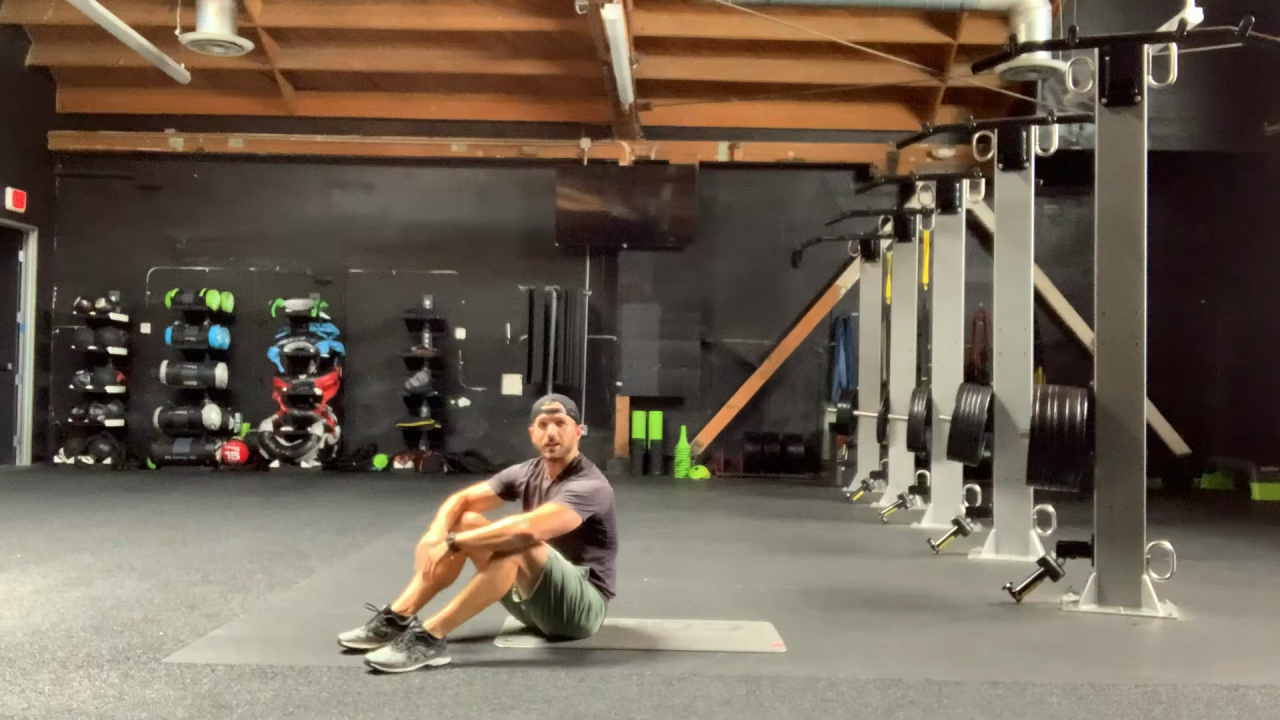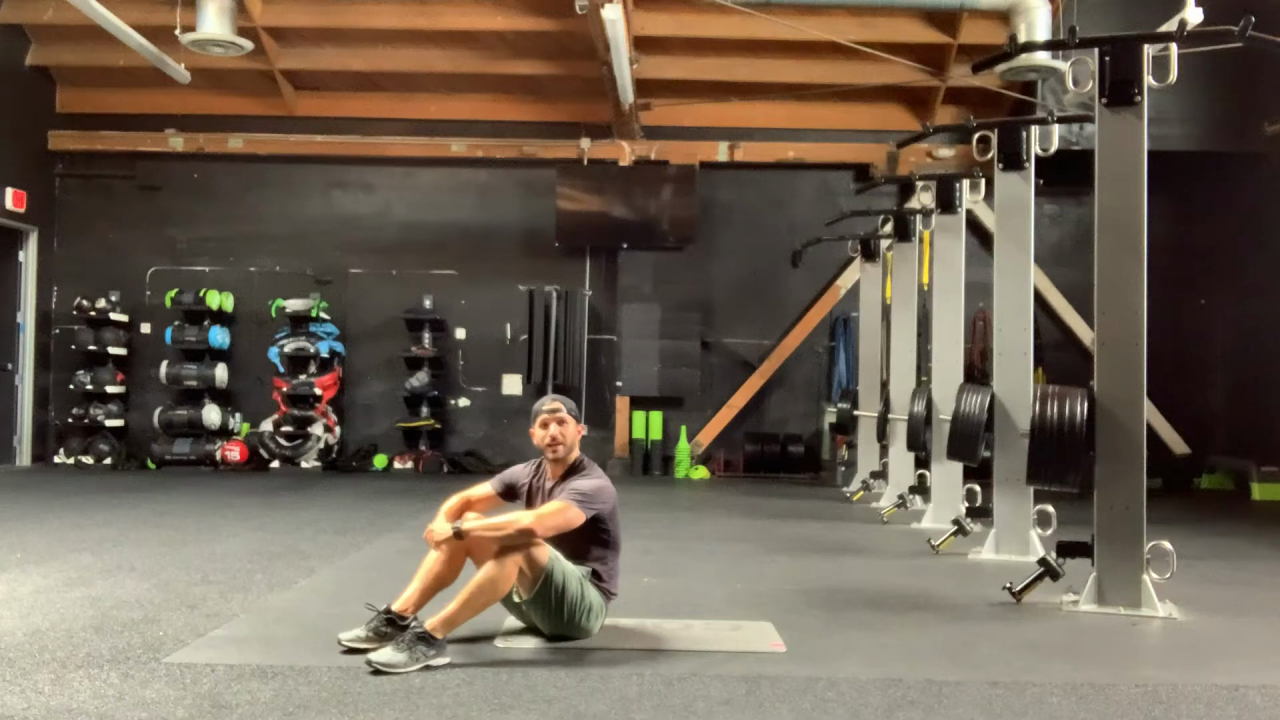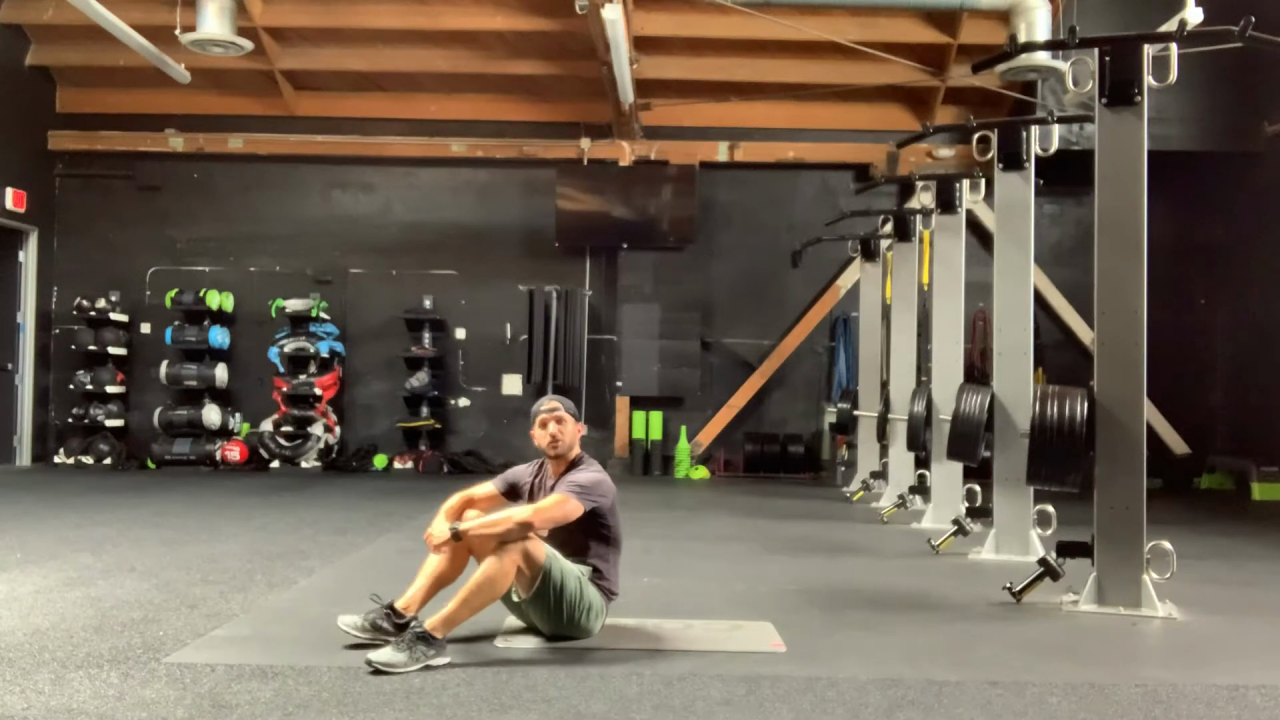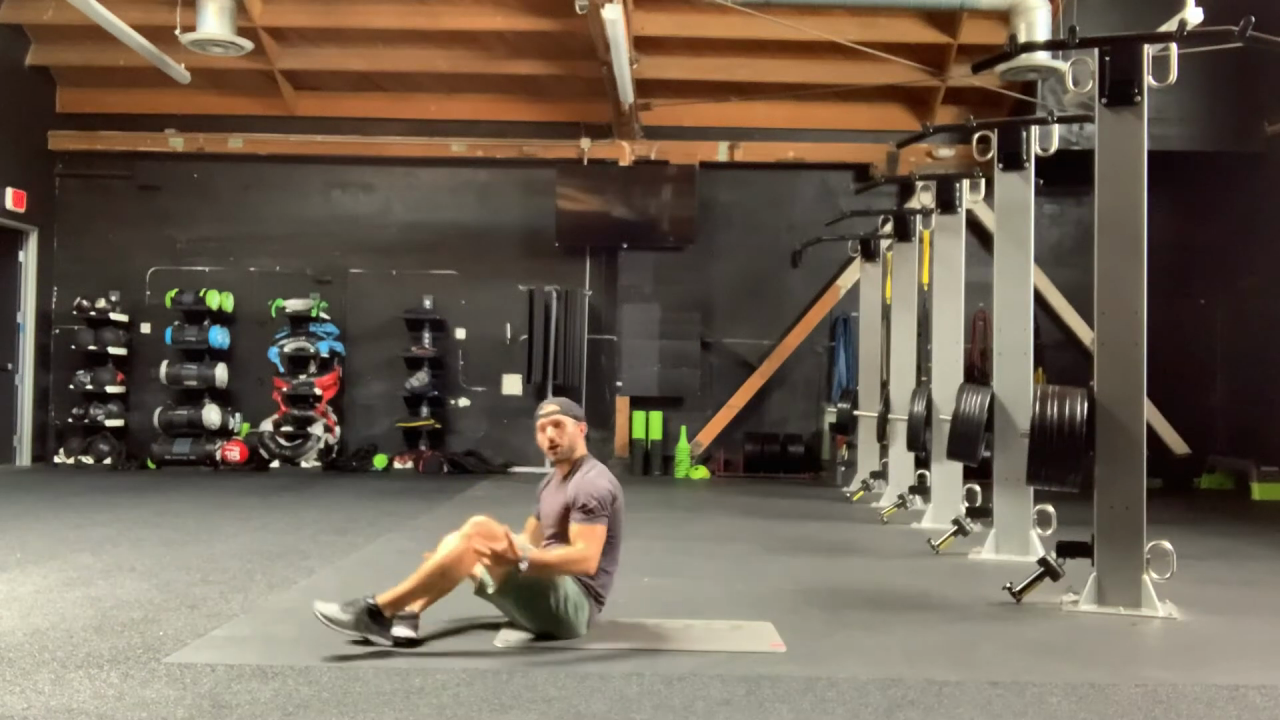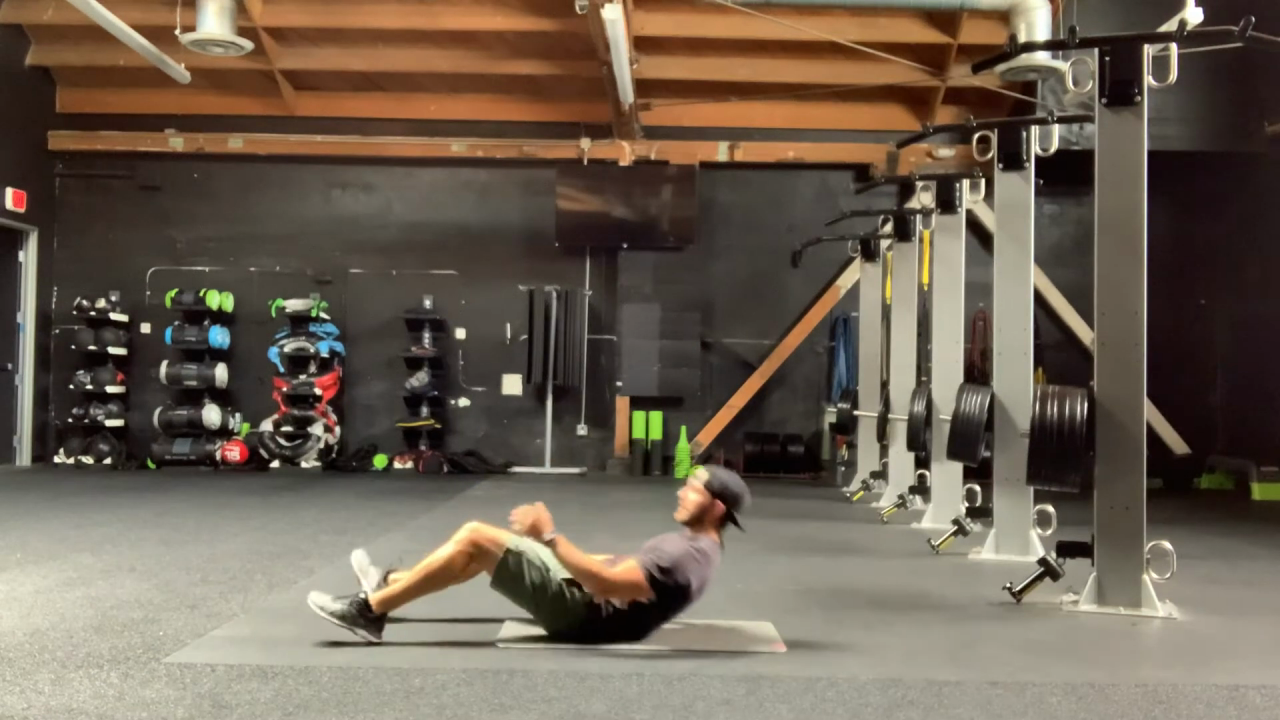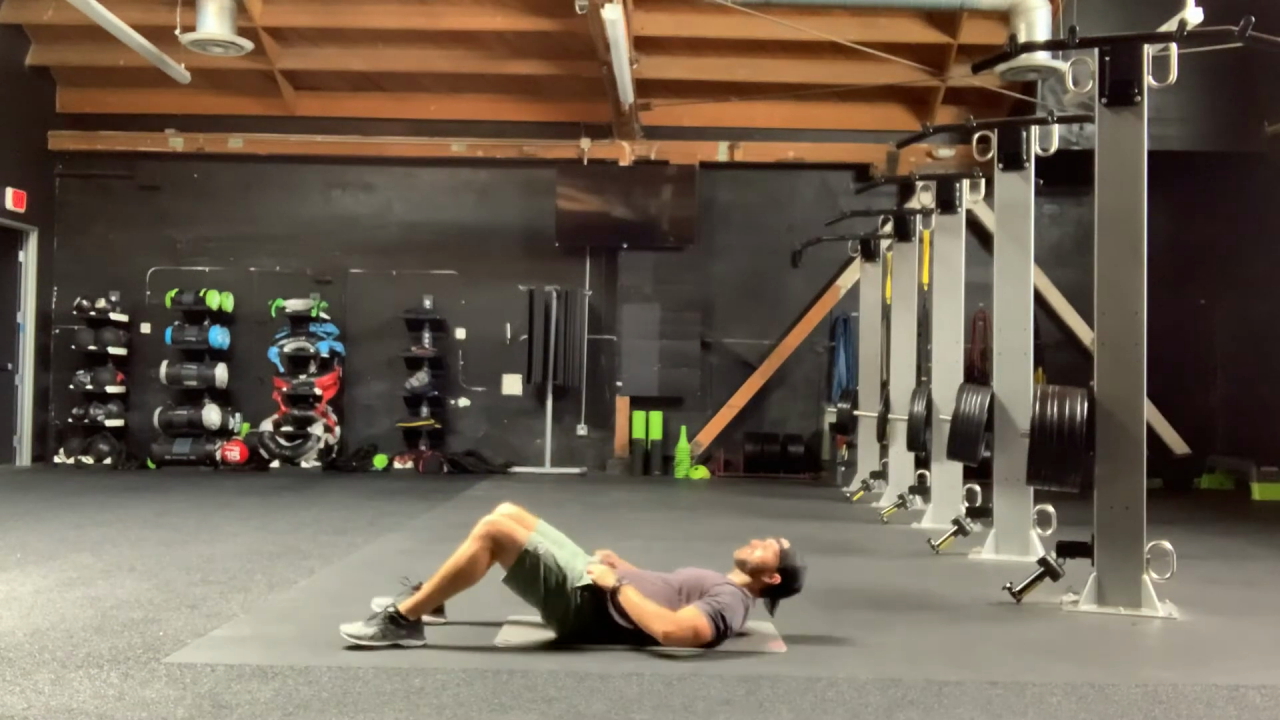
dt=0.7s
person 1, frame 1
left shoulder: (589, 486)
right shoulder: (526, 473)
left elbow: (527, 528)
right elbow: (462, 499)
left wrist: (452, 543)
right wrist: (437, 533)
left hip: (581, 605)
right hip: (534, 596)
left knee: (518, 545)
right knee: (467, 521)
left ankle: (430, 637)
right ankle: (396, 619)
person 1, frame 2
left shoulder: (592, 486)
right shoulder: (527, 474)
left elbow: (531, 524)
right elbow: (463, 500)
left wrist: (457, 530)
right wrist: (441, 525)
left hip: (581, 605)
right hip: (534, 596)
left knee: (519, 544)
right knee: (465, 525)
left ankle: (431, 637)
right ankle: (398, 619)
person 1, frame 3
left shoulder: (591, 480)
right shoulder: (530, 474)
left elbow: (529, 518)
right elbow: (466, 498)
left wrist: (456, 532)
right wrist: (441, 524)
left hip: (583, 604)
right hip: (536, 595)
left knee: (517, 541)
right knee: (469, 520)
left ankle: (430, 636)
right ankle: (400, 616)
person 1, frame 4
left shoulder: (592, 485)
right shoulder: (552, 483)
left elbow: (584, 560)
right elbow: (530, 543)
left wrist: (517, 561)
left hip: (571, 605)
right hip: (552, 595)
left knee: (480, 530)
right knee: (467, 545)
left ankle: (379, 612)
right ankle: (405, 613)
person 1, frame 5
left shoulder: (686, 556)
right shoulder: (696, 545)
left elbow: (606, 586)
left wrist: (550, 536)
right wrist: (555, 545)
left hip: (582, 611)
right hip: (580, 590)
left knee: (474, 538)
right knee: (487, 549)
left ankle: (369, 613)
right ankle: (387, 584)
person 1, frame 6
left shoulder: (730, 604)
right shoulder: (718, 581)
left elbow: (672, 630)
left wrist: (616, 585)
right wrist: (621, 565)
left hip: (584, 605)
right hip: (590, 580)
left knee: (490, 531)
right knee: (506, 514)
left ankle: (402, 621)
right ankle: (427, 598)
